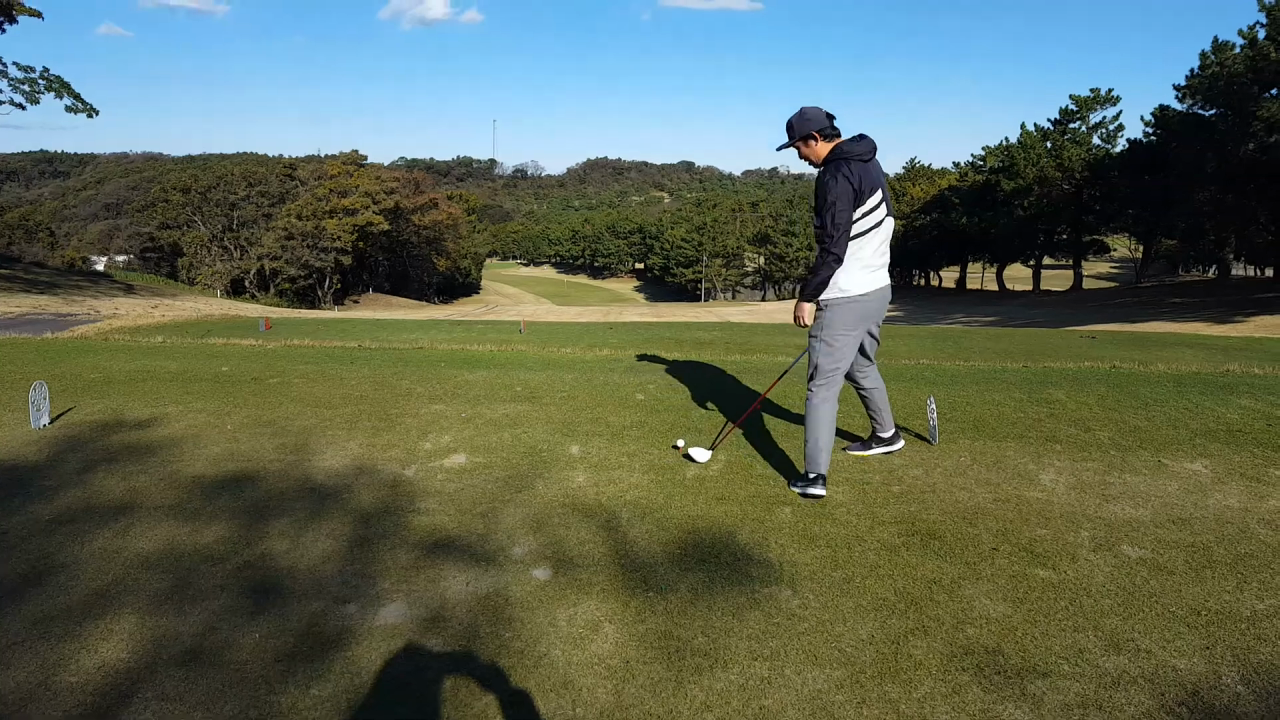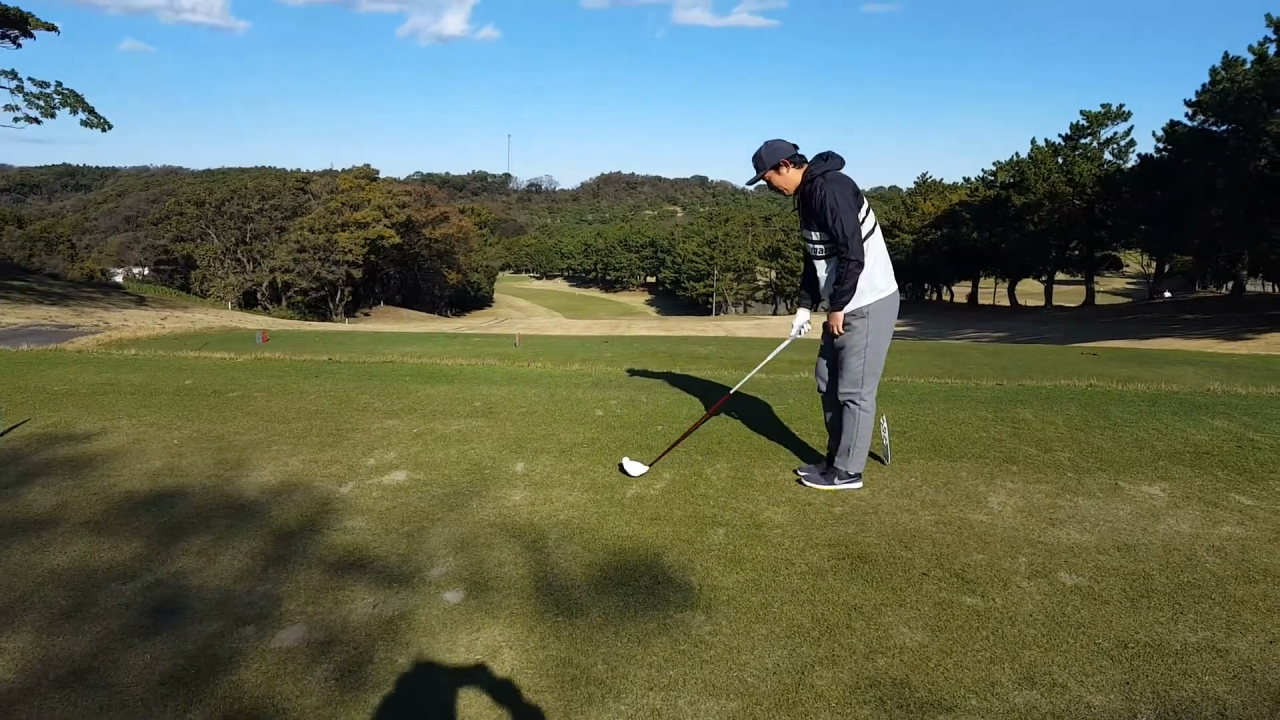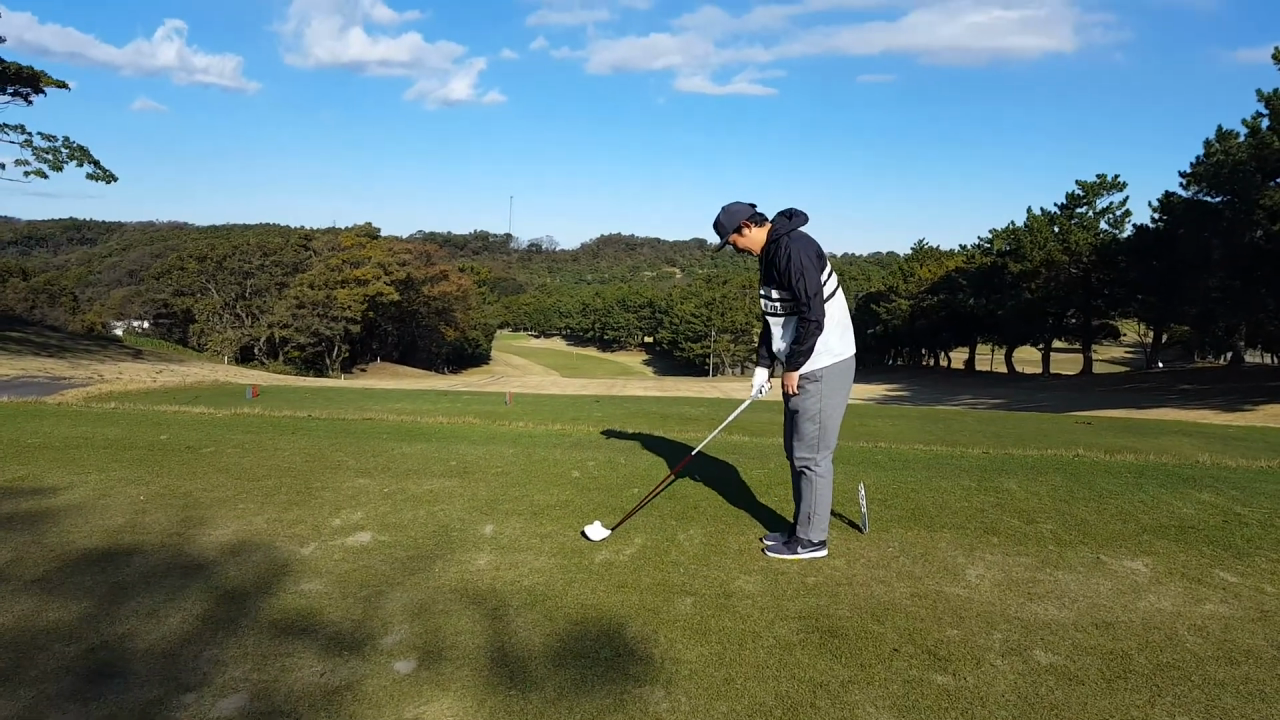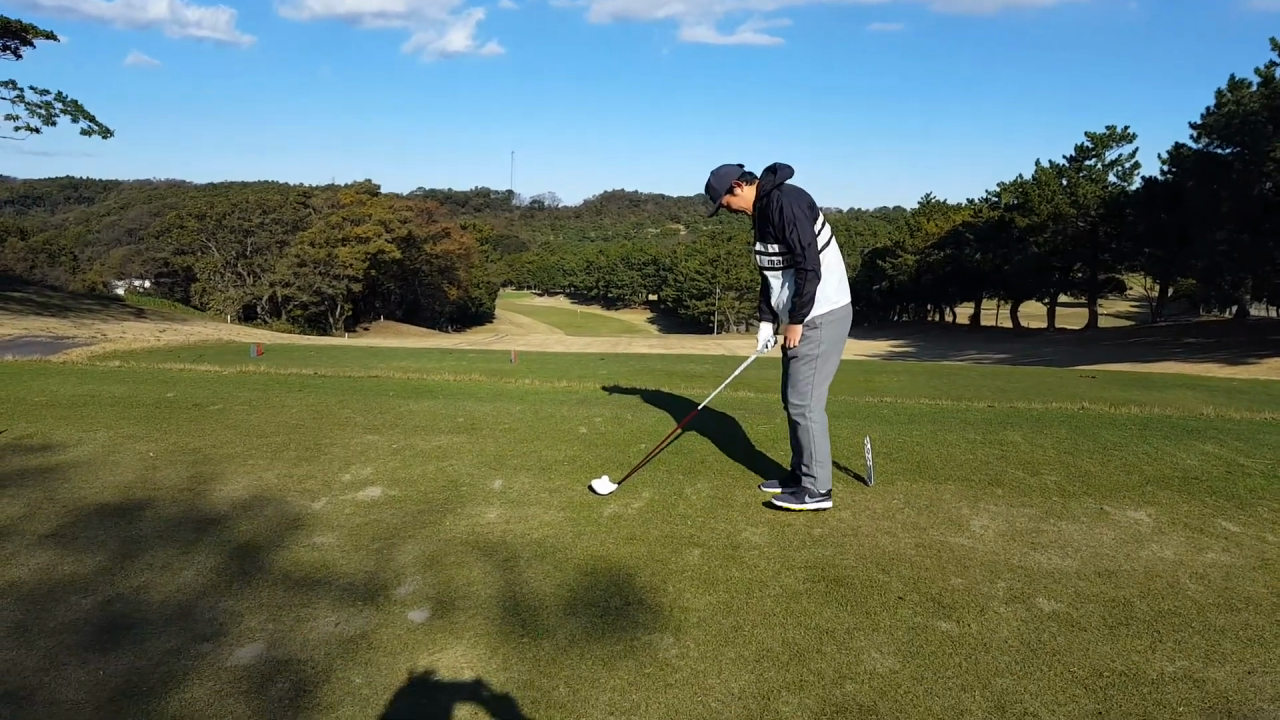
dt=1s
person 1, frame 1
left shoulder: (835, 177)
right shoulder: (867, 164)
left elbow: (832, 247)
left wrist: (807, 297)
left hip: (844, 296)
right hip: (877, 287)
left knee: (824, 385)
right knee: (861, 366)
left ankle: (815, 476)
right ankle: (886, 434)
person 1, frame 2
left shoulder: (831, 189)
right shoulder: (807, 195)
left elbow: (853, 255)
right elbow: (814, 257)
left wrist: (837, 308)
right wrist: (806, 306)
left hip: (867, 303)
right hip: (845, 303)
left knee: (855, 390)
right knee: (828, 380)
left ankle: (848, 470)
right ankle: (837, 456)
person 1, frame 3
left shoulder: (794, 249)
right shoulder: (771, 254)
left elbow: (813, 317)
right elbow: (774, 316)
left wrist: (792, 367)
right wrist: (763, 365)
left hip: (823, 366)
right hip: (803, 365)
left knee: (811, 455)
right knee: (796, 451)
left ankle: (812, 539)
right ankle: (802, 526)
person 1, frame 4
left shoulder: (786, 201)
right shoulder: (763, 212)
left elbow: (810, 266)
right elbow: (771, 273)
left wrist: (795, 320)
right wrist: (767, 322)
left hip: (821, 315)
right hip: (803, 316)
left knee: (804, 402)
right knee: (794, 399)
left ankle: (817, 488)
right ankle: (801, 474)
